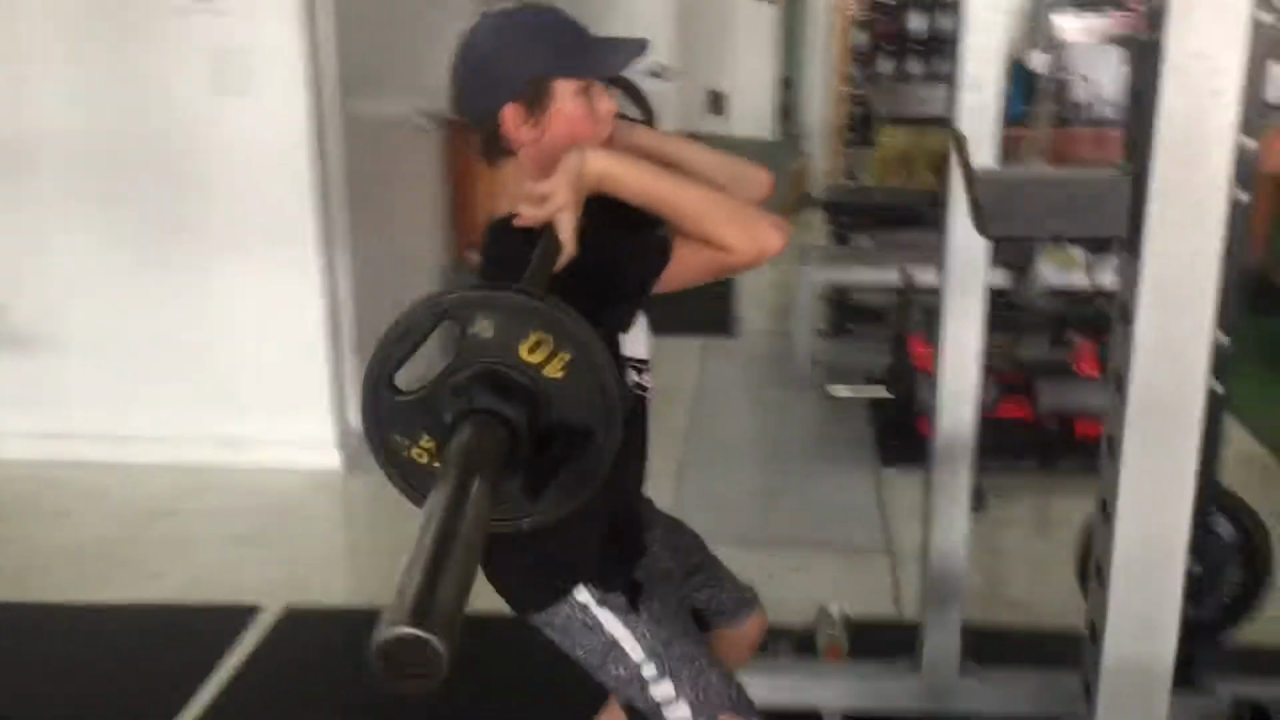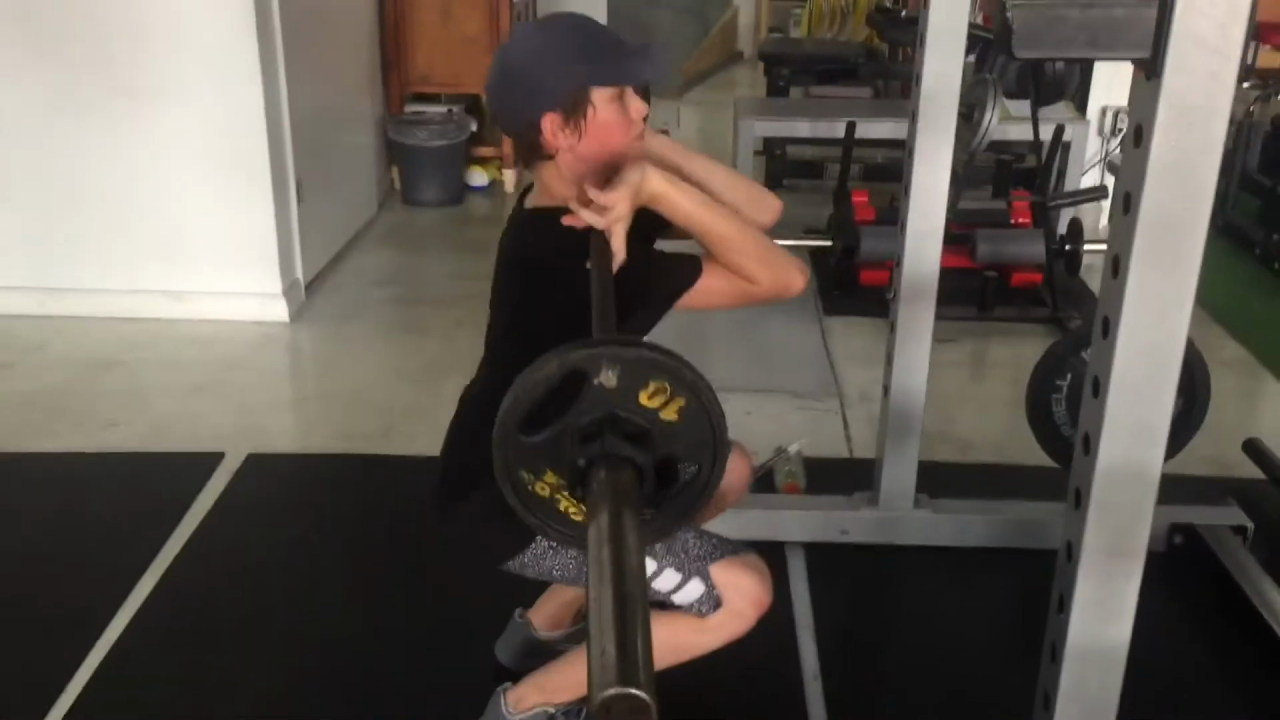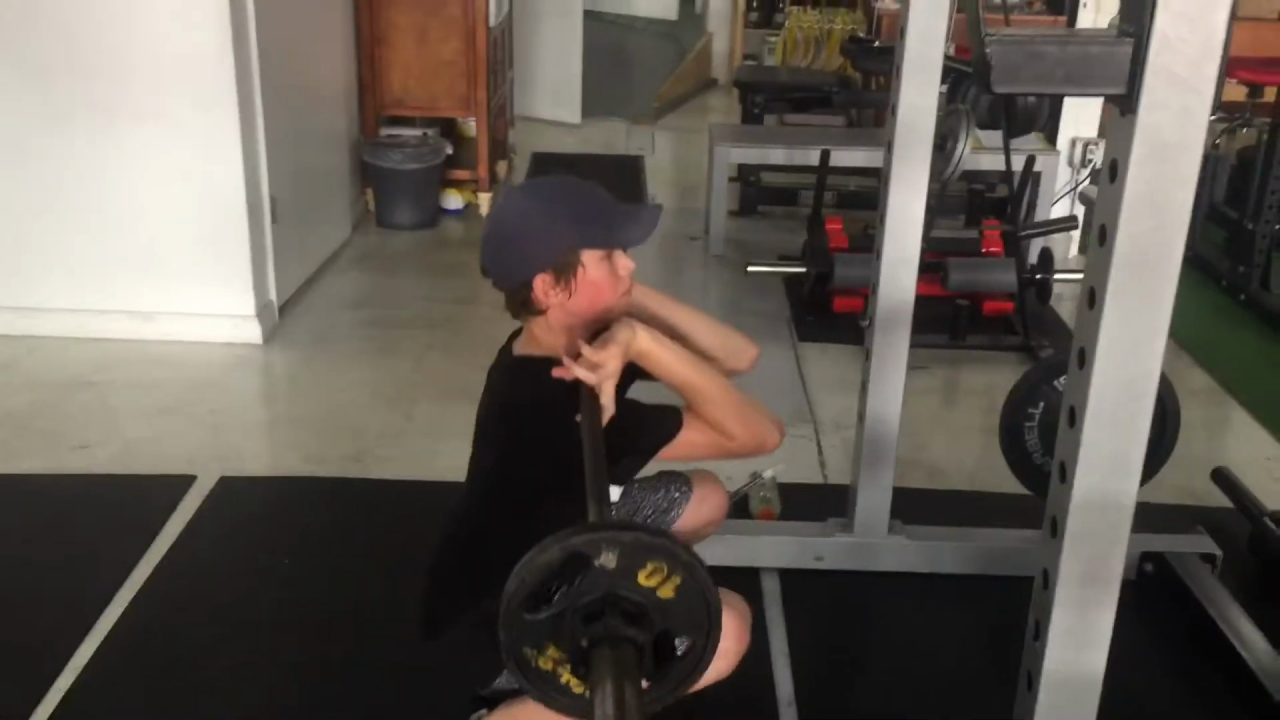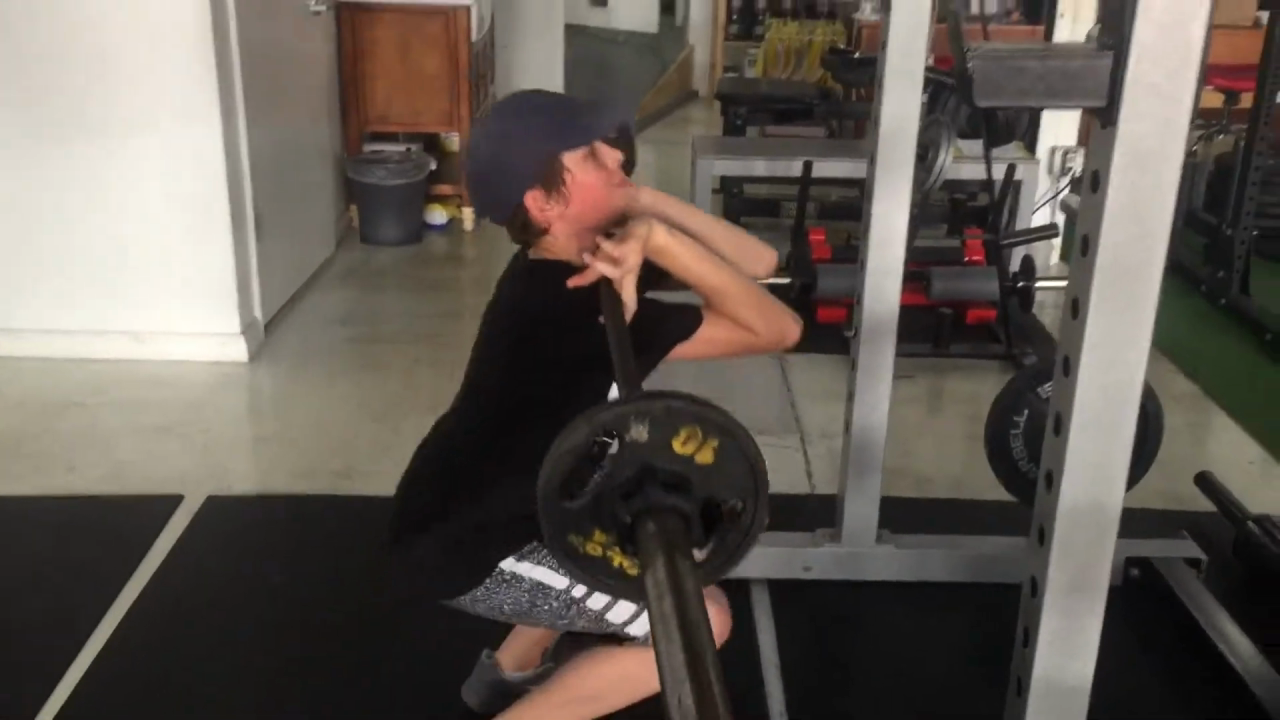
dt=0.7s
person 1, frame 1
left shoulder: (586, 222)
right shoulder: (548, 255)
left elbow: (752, 185)
right elbow: (759, 239)
left wrist: (620, 142)
right wrist: (602, 167)
left hip: (610, 513)
right hip: (563, 550)
left knee: (737, 625)
person 1, frame 2
left shoulder: (584, 205)
right shoulder: (565, 253)
left elbow: (761, 212)
right elbow: (781, 278)
left wrist: (648, 153)
right wrist: (652, 186)
right hip: (511, 499)
left knee: (725, 473)
right knee: (742, 591)
left ankle: (547, 622)
person 1, frame 3
left shoulder: (576, 343)
right shoulder: (550, 404)
left elbow: (738, 355)
right elbow: (757, 434)
left wrist: (633, 301)
right wrist: (642, 342)
right hip: (487, 625)
left knee: (703, 499)
right knee: (722, 630)
person 1, frame 4
left shoulder: (583, 259)
right shoulder: (568, 308)
left elbow: (757, 262)
right elbow: (775, 327)
left wrist: (643, 202)
right wrist: (657, 237)
left hip: (506, 496)
right hip: (466, 538)
right knee: (700, 623)
